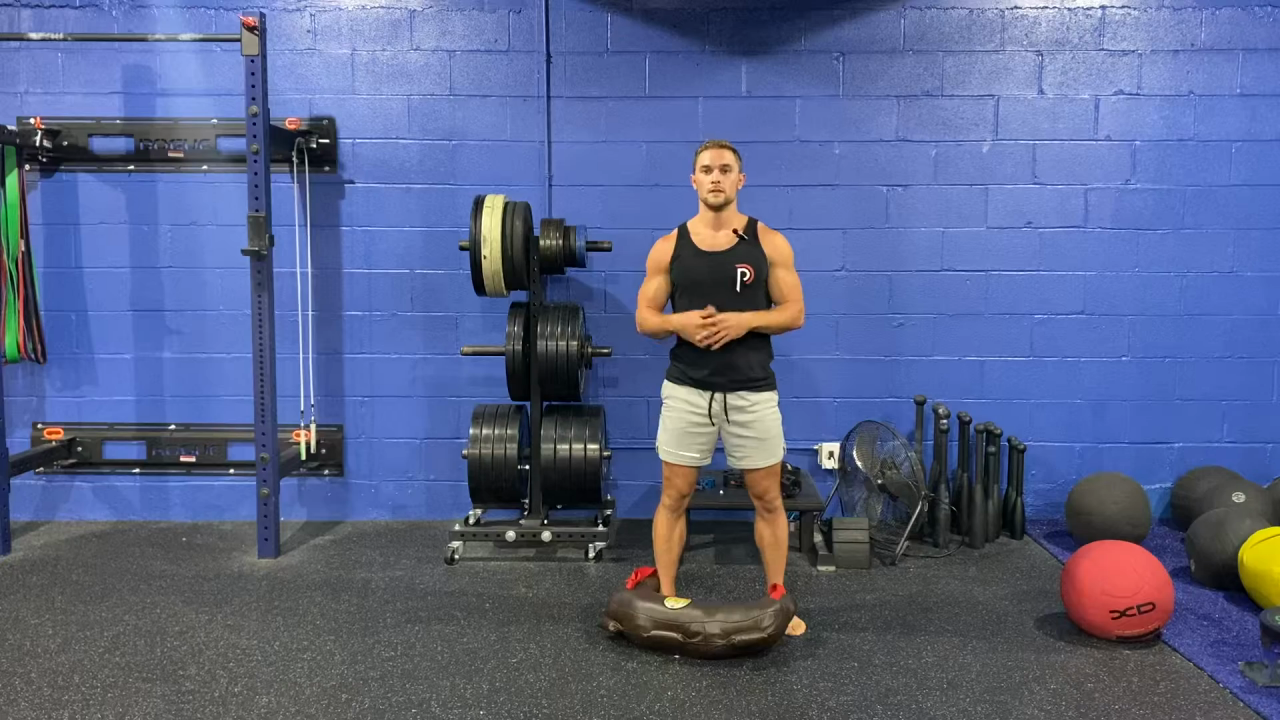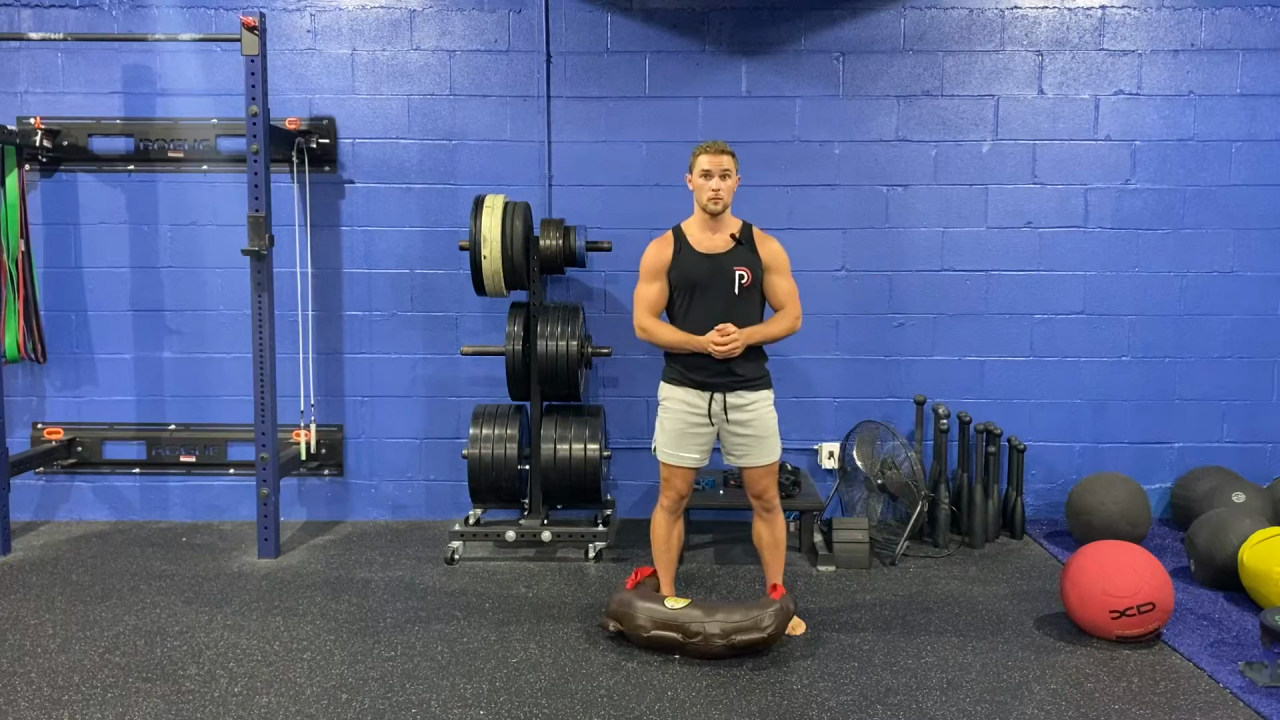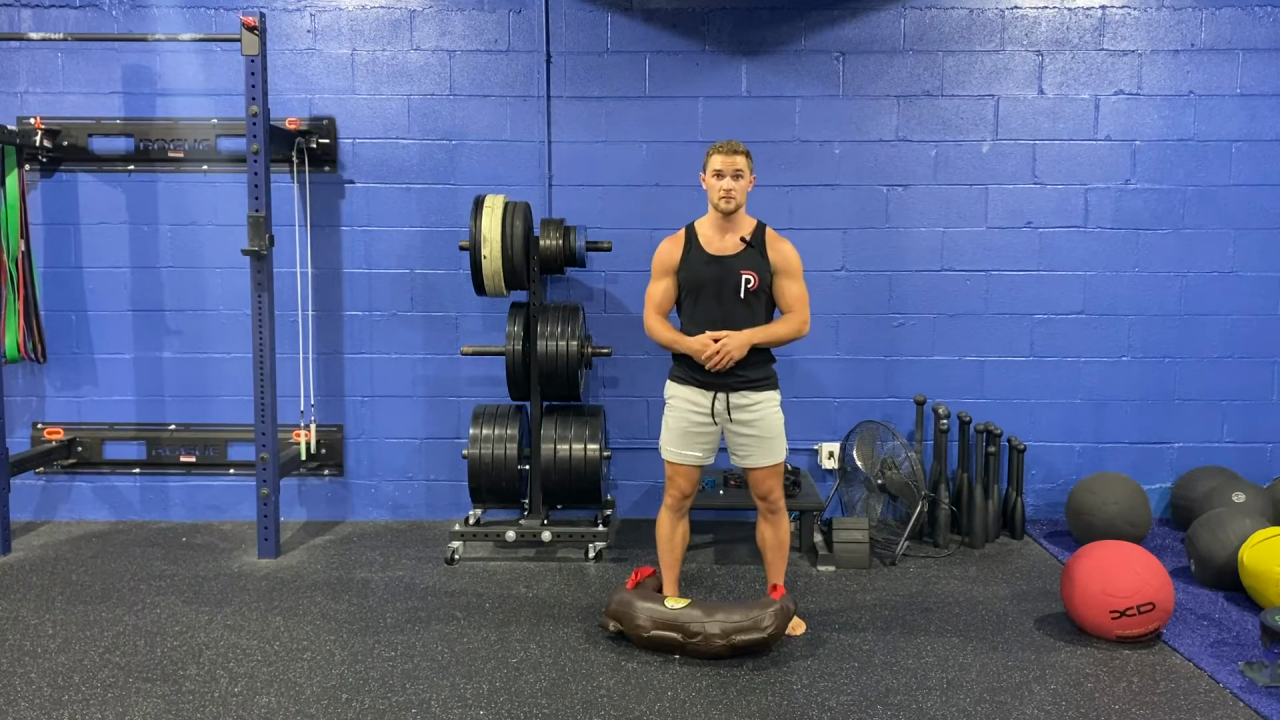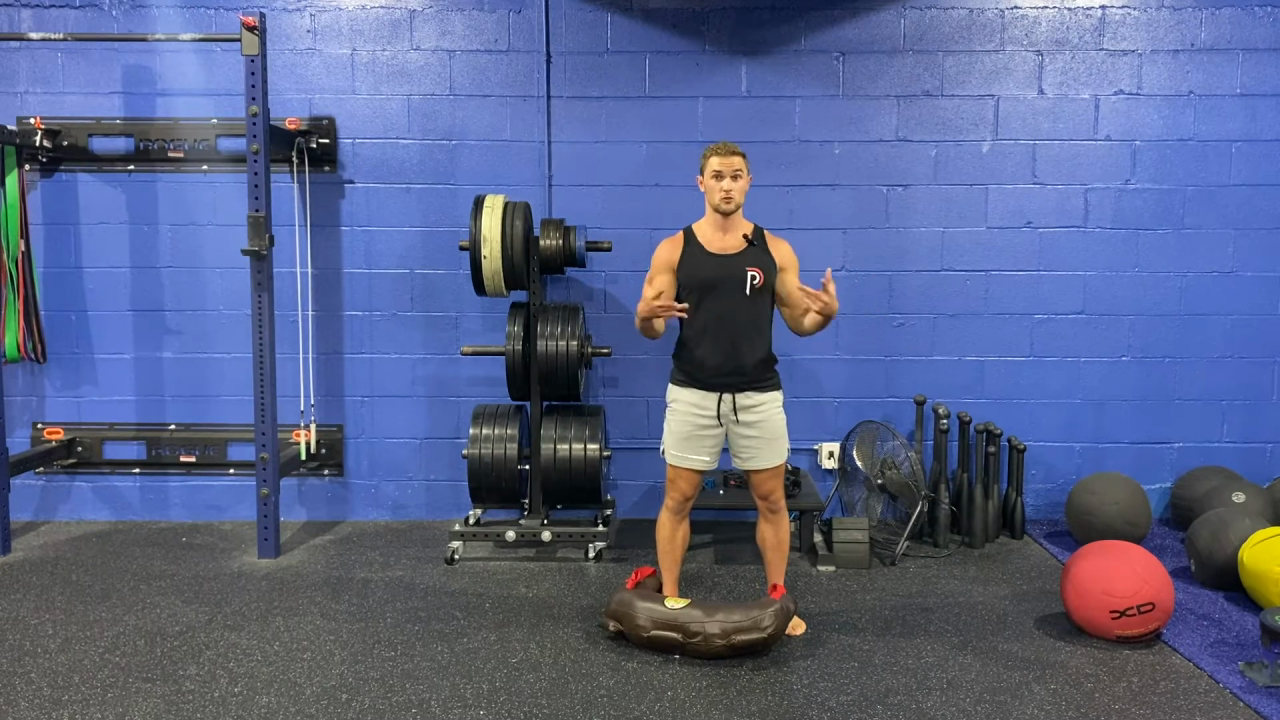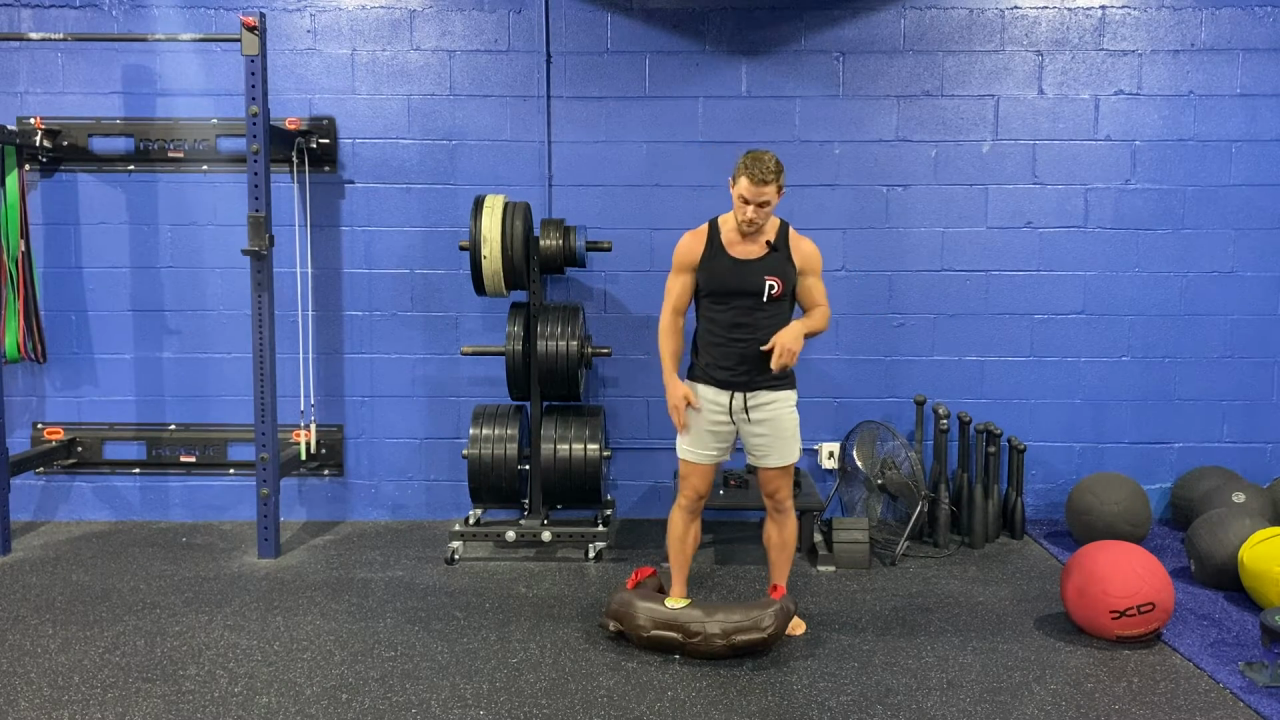
dt=1s
person 1, frame 1
left shoulder: (770, 242)
right shoulder: (668, 247)
left elbow: (794, 311)
right elbow: (644, 317)
left wrist: (743, 320)
right wrist: (681, 322)
left hip: (753, 391)
right hip: (687, 390)
left knee: (767, 498)
right knee: (674, 496)
right ankle: (666, 599)
person 1, frame 2
left shoulder: (764, 246)
right shoulder: (663, 249)
left elbow: (791, 316)
right elbow: (645, 323)
left wrist: (745, 336)
right wrist: (701, 342)
left hip: (750, 391)
right hip: (684, 391)
left knee: (766, 498)
right knee: (672, 498)
right ankle: (666, 599)
person 1, frame 3
left shoulder: (777, 249)
right shoulder: (674, 247)
left elbow: (799, 320)
right elbow: (653, 319)
left wrist: (746, 338)
right wrist: (691, 344)
left hip: (755, 391)
right hip: (689, 390)
left knee: (770, 499)
right knee: (676, 497)
right ankle: (670, 599)
person 1, frame 4
left shoulder: (775, 249)
right shoulder: (673, 249)
left elbow: (800, 324)
right elbow: (652, 330)
left wrist: (826, 313)
right wrist: (645, 314)
left hip: (759, 394)
right hip: (692, 393)
left knee: (771, 500)
right knee: (678, 499)
right ankle: (669, 599)
person 1, frame 5
left shoulder: (800, 249)
right shoulder: (696, 243)
left elbow: (821, 311)
right elbow: (672, 314)
left wrist: (798, 328)
right wrist: (671, 379)
left hip: (772, 394)
right hip: (707, 390)
left knee: (779, 500)
right knee: (690, 497)
left ankle: (779, 600)
right ankle: (676, 598)
